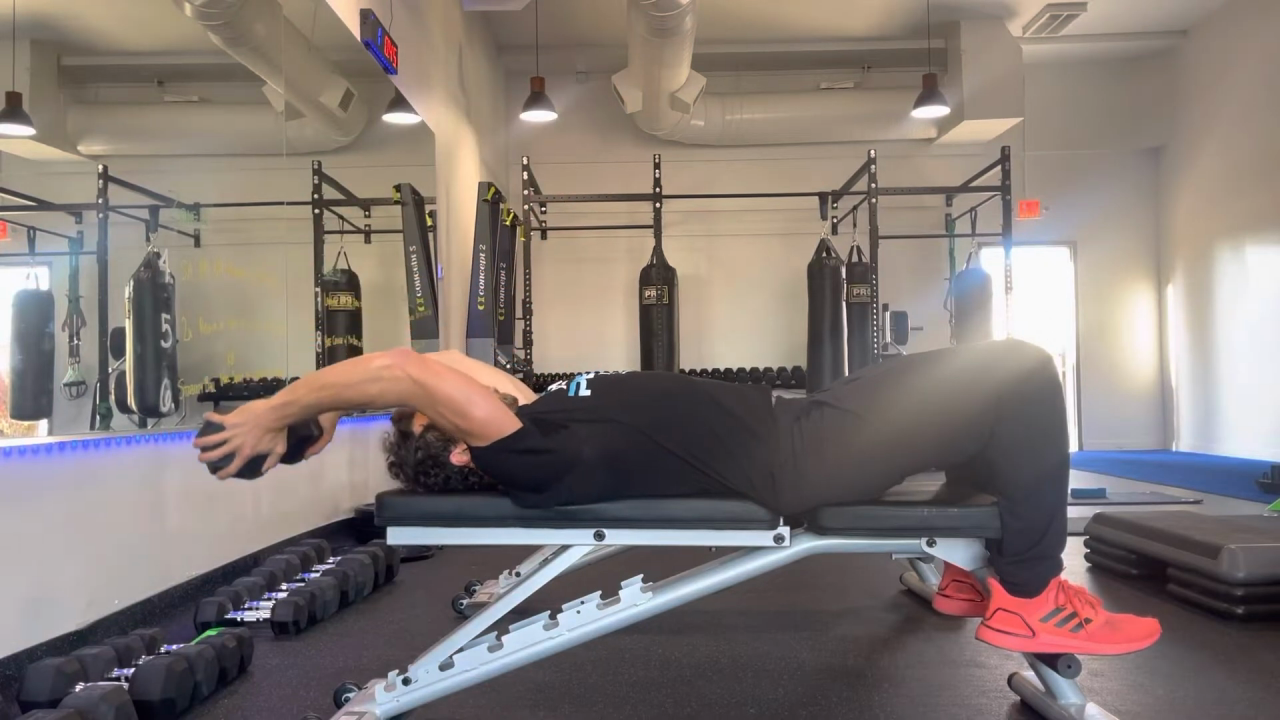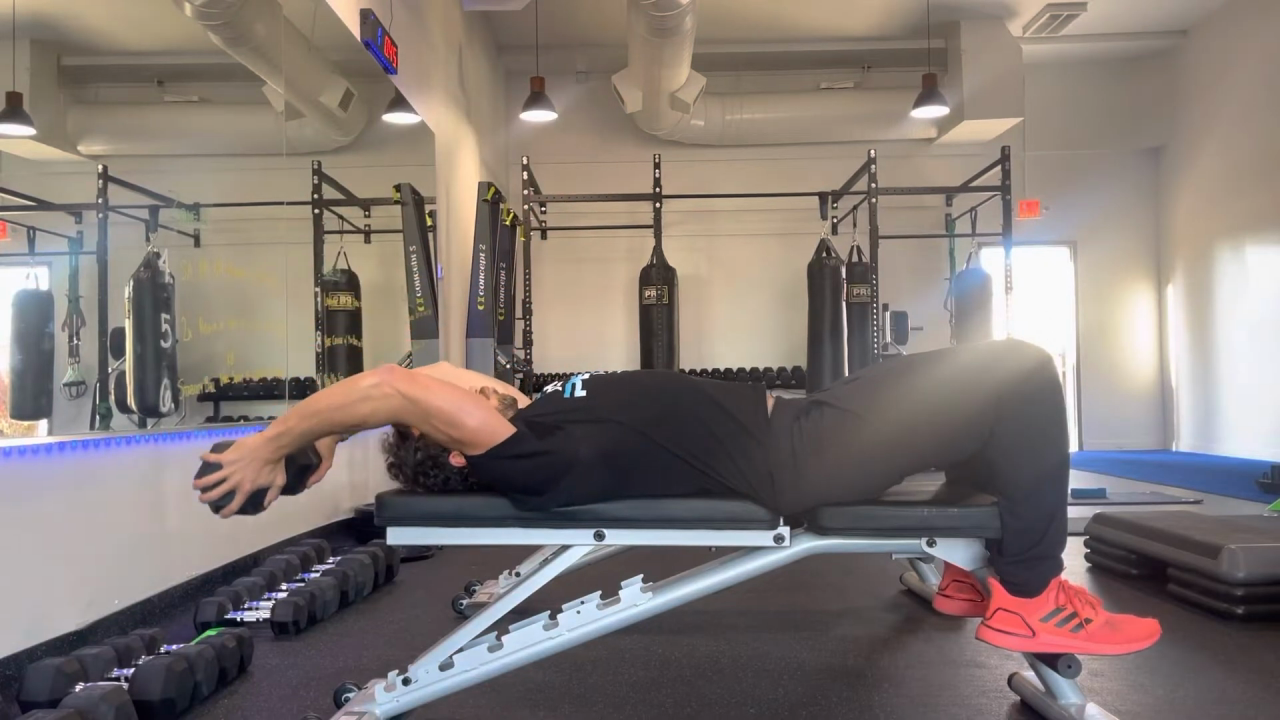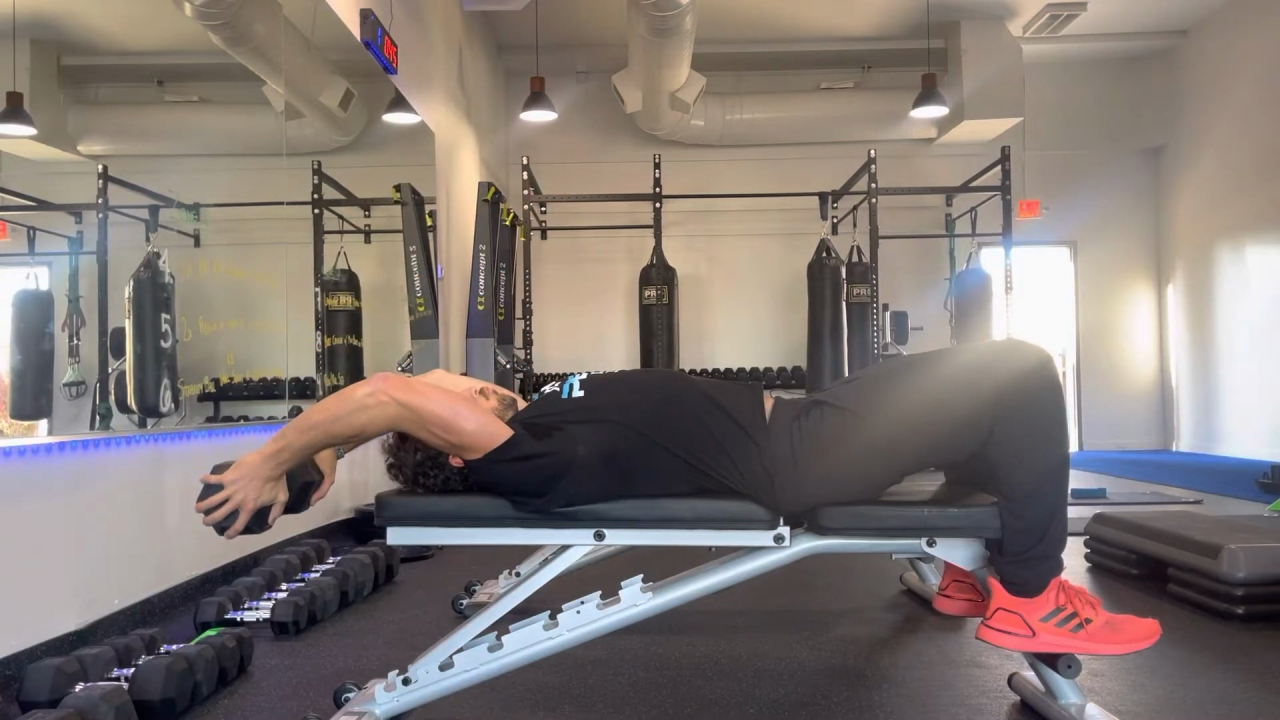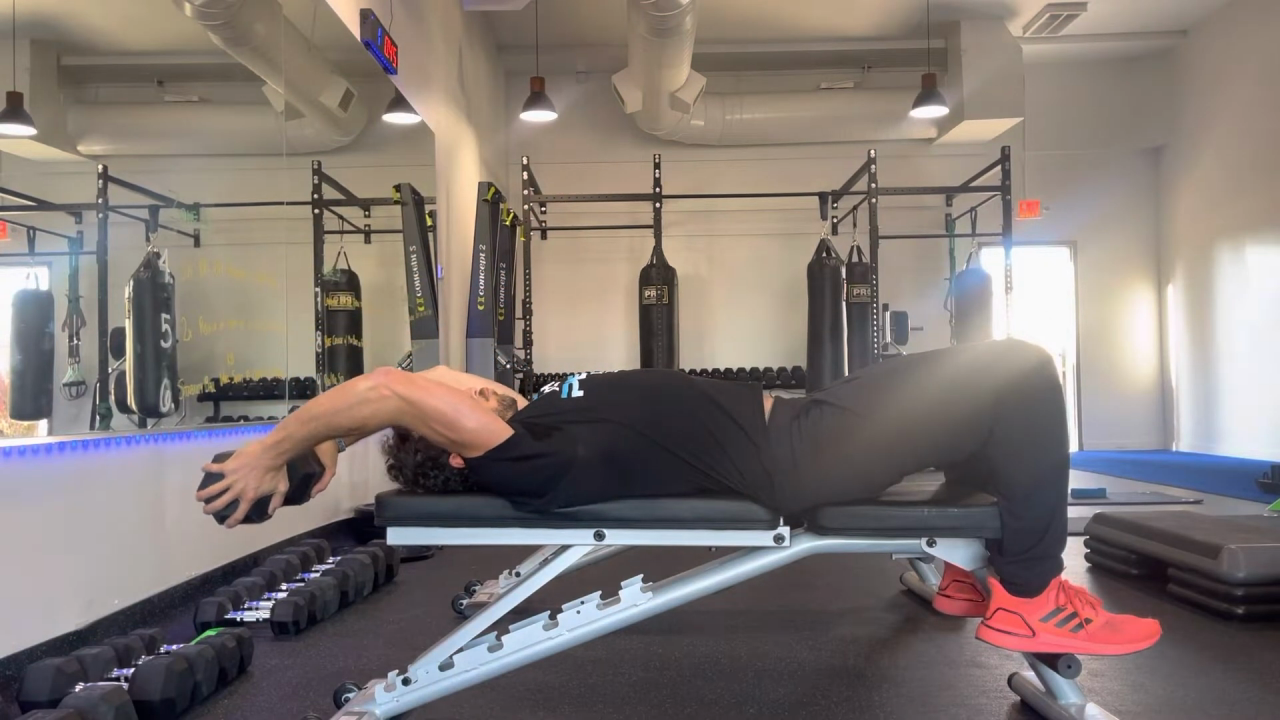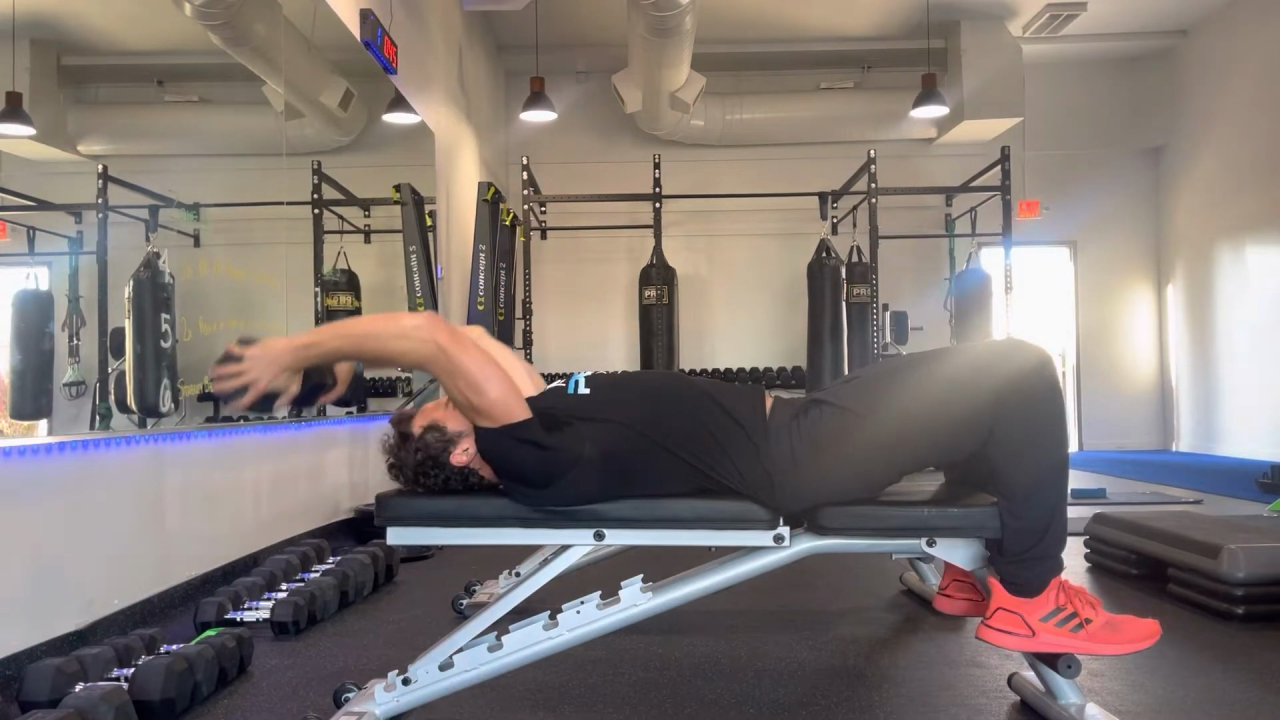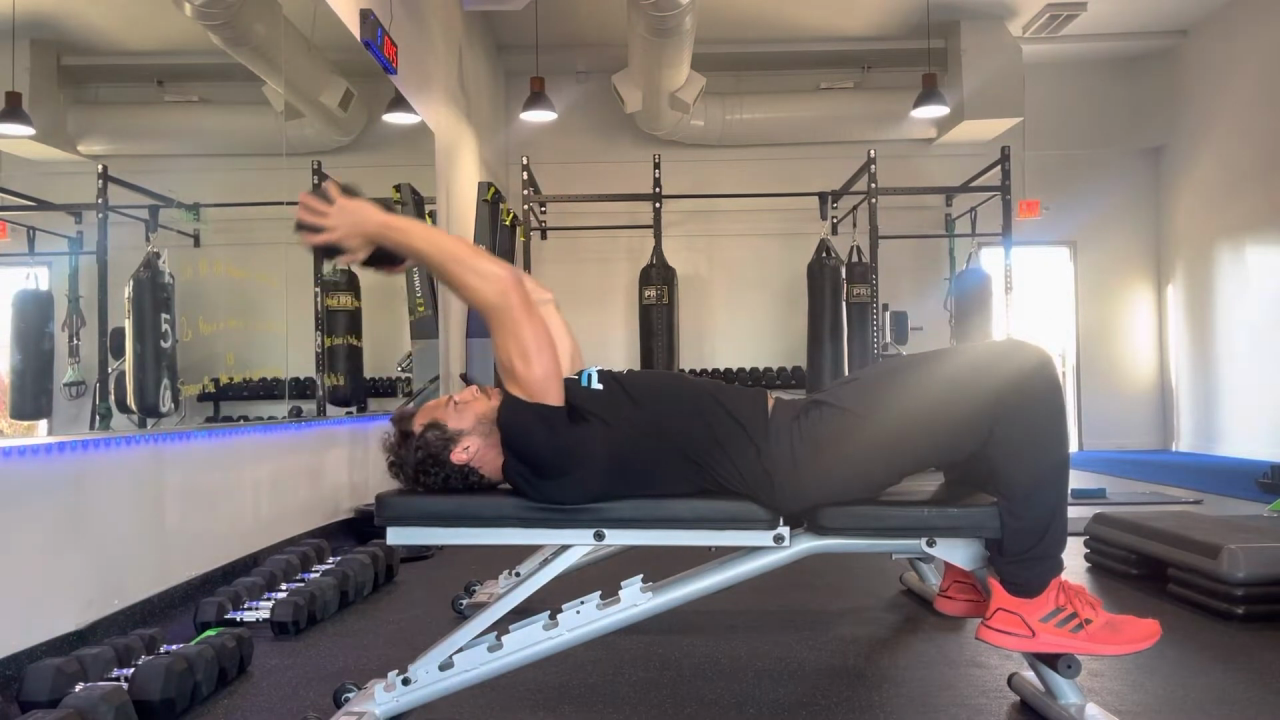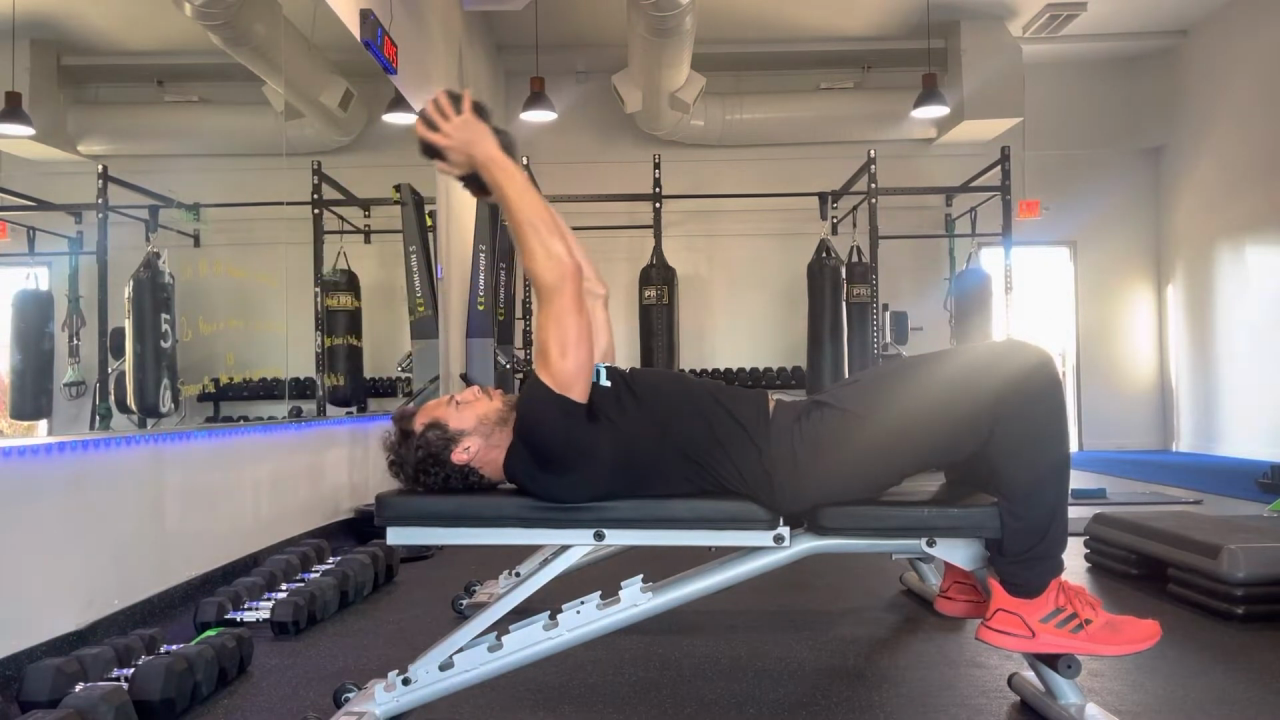
dt=0.3s
person 1, frame 1
left shoulder: (536, 417)
right shoulder: (535, 462)
left elbow: (441, 364)
right elbow: (410, 370)
left wrist: (306, 404)
right wrist: (274, 411)
left hip: (797, 417)
right hip: (803, 459)
left knee: (990, 378)
right knee: (1020, 372)
left ankle: (970, 569)
right ankle: (1027, 598)
person 1, frame 2
left shoulder: (533, 417)
right shoulder: (527, 462)
left elbow: (428, 378)
right elbow: (400, 386)
left wrist: (317, 433)
right wrist: (270, 445)
left hip: (798, 417)
right hip: (803, 459)
left knee: (991, 375)
right knee: (1022, 370)
left ankle: (971, 570)
right ankle: (1028, 599)
person 1, frame 3
left shoulder: (534, 418)
right shoulder: (522, 464)
left elbow: (408, 390)
right elbow: (395, 394)
left wrist: (315, 441)
right wrist: (271, 460)
left hip: (795, 418)
right hip: (800, 459)
left knee: (990, 377)
right knee: (1019, 373)
left ankle: (969, 568)
right ankle: (1027, 597)
person 1, frame 4
left shoulder: (533, 422)
right shoulder: (528, 467)
left elbow: (417, 385)
right elbow: (398, 390)
left wrist: (320, 431)
right wrist: (271, 448)
left hip: (796, 418)
right hip: (799, 456)
left knee: (990, 380)
right knee: (1020, 371)
left ankle: (971, 567)
right ankle: (1029, 598)
person 1, frame 5
left shoulder: (543, 421)
right shoulder: (535, 462)
left elbow: (459, 340)
right elbow: (438, 339)
left wrist: (306, 349)
right wrist: (294, 350)
left hip: (797, 417)
right hip: (798, 453)
left knee: (987, 381)
right knee: (1020, 373)
left ankle: (975, 568)
right ankle: (1028, 597)
person 1, frame 6
left shoulder: (549, 418)
right shoulder: (540, 453)
left elbow: (532, 303)
right elbow: (508, 296)
left wrist: (391, 232)
right wrist: (383, 224)
left hip: (790, 422)
right hip: (797, 456)
left knee: (987, 380)
right knee: (1022, 375)
left ankle: (980, 568)
right ankle: (1030, 602)
person 1, frame 7
left shoulder: (552, 433)
right shoulder: (550, 448)
left elbow: (584, 289)
right elbow: (561, 283)
left wrist: (491, 166)
right wrist: (487, 156)
left hip: (799, 427)
right hip: (802, 457)
left knee: (990, 382)
right knee: (1023, 375)
left ankle: (978, 570)
right ankle: (1027, 601)
